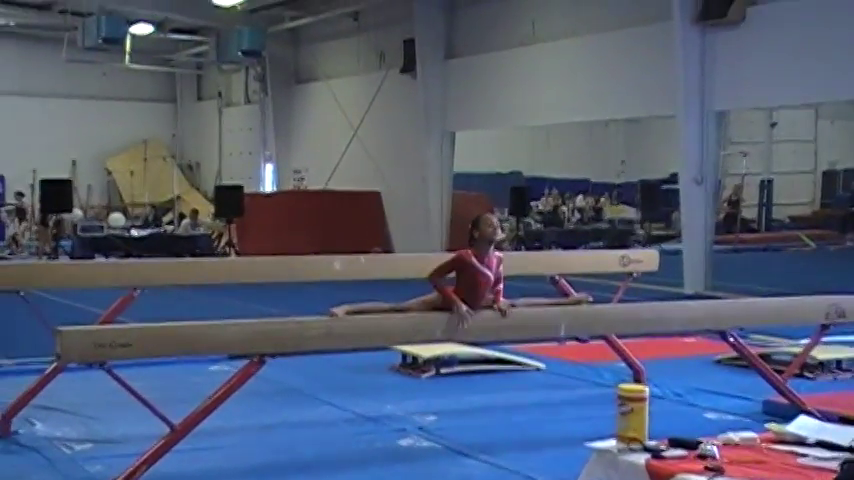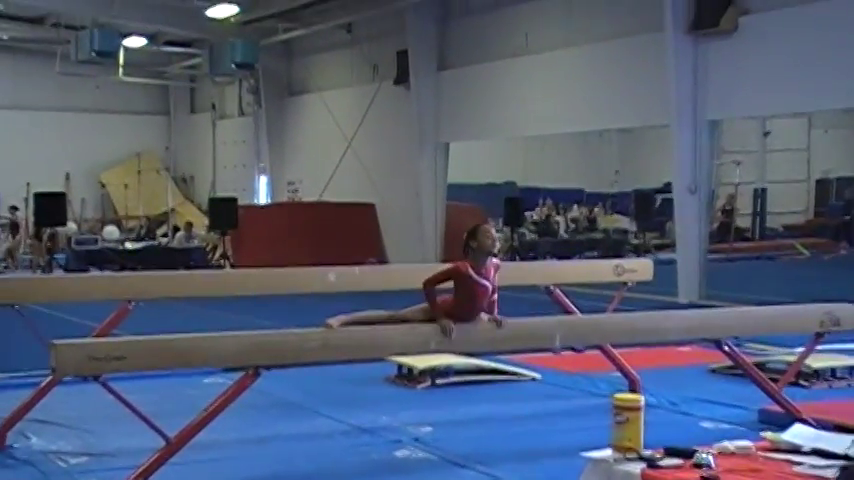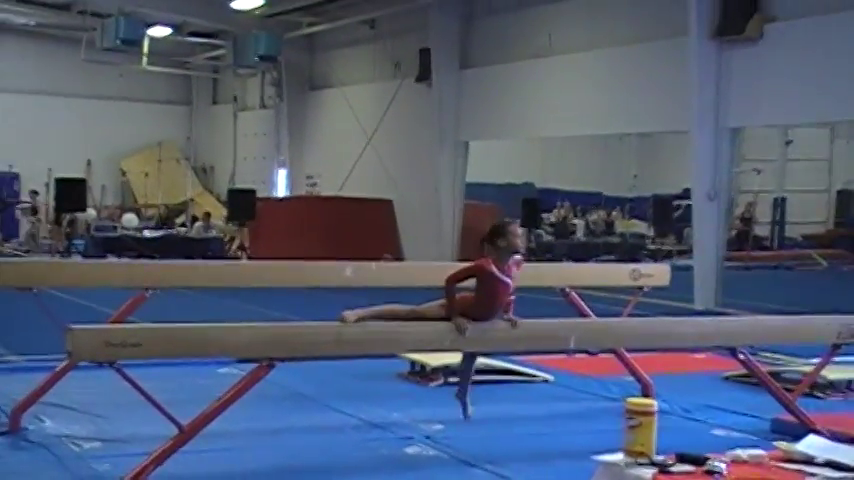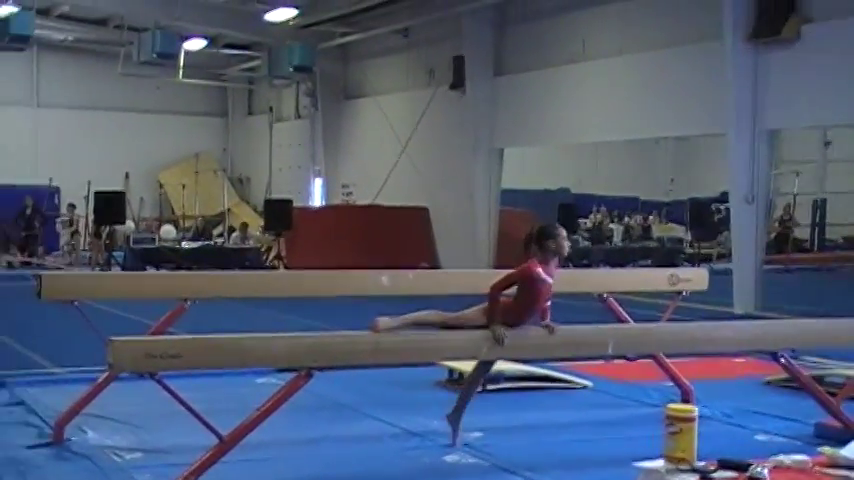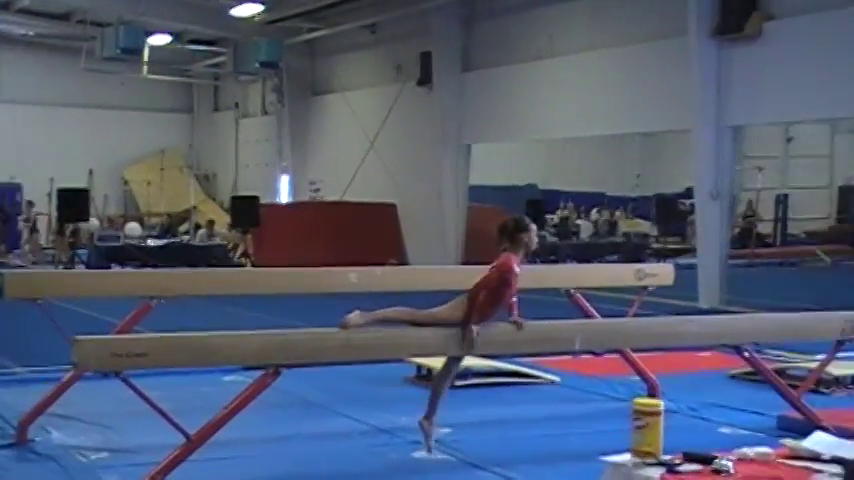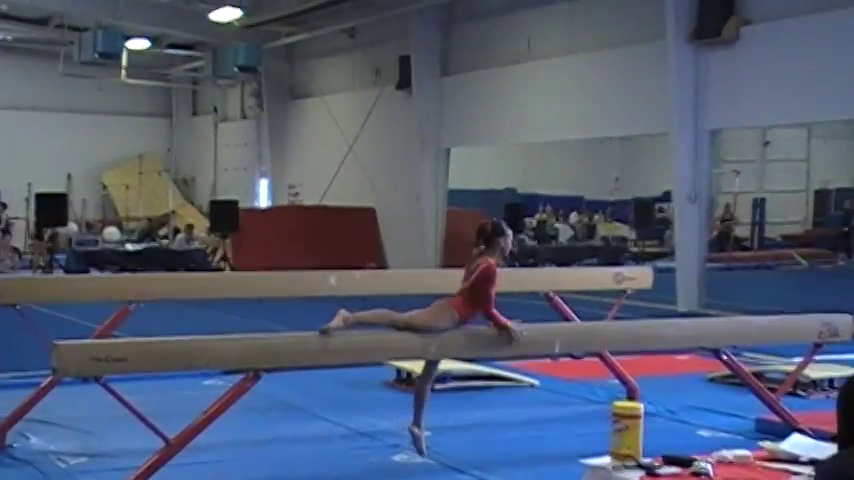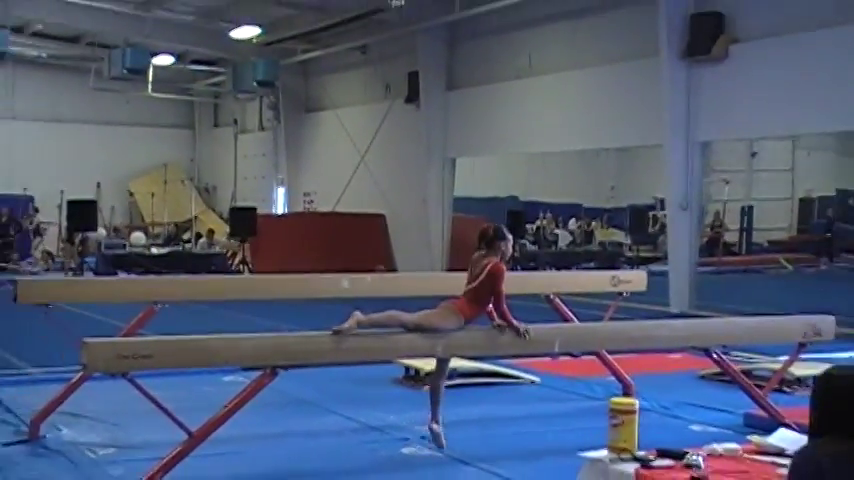
dt=0.2s
person 1, frame 1
left shoulder: (497, 258)
right shoulder: (463, 258)
left elbow: (497, 282)
right elbow: (433, 277)
left wrist: (498, 300)
right wrist: (457, 303)
left hip: (479, 303)
right hip: (451, 301)
left knee: (508, 305)
right knee: (397, 308)
right ankle: (348, 308)
person 1, frame 2
left shoulder: (495, 265)
right shoulder: (462, 269)
right elbow: (429, 286)
left wrist: (493, 314)
right wrist: (439, 318)
left hip: (470, 318)
right hip: (447, 312)
right knee: (394, 317)
right ankle: (344, 318)
person 1, frame 3
left shoulder: (516, 262)
right shoulder: (486, 265)
right elbow: (450, 281)
left wrist: (508, 312)
right wrist: (455, 316)
left hip: (481, 318)
right hip: (464, 308)
left knee: (471, 354)
right knee: (412, 312)
left ankle: (463, 393)
right ankle: (360, 313)
person 1, frame 4
left shoulder: (552, 265)
right shoulder: (531, 269)
right elbow: (495, 290)
left wrist: (545, 319)
right wrist: (494, 324)
left hip: (510, 320)
right hip: (501, 314)
left knee: (483, 369)
right knee: (449, 319)
right ankle: (395, 321)
person 1, frame 5
left shoulder: (512, 259)
right shoulder: (507, 263)
left elbow: (508, 289)
right elbow: (476, 292)
left wrist: (513, 315)
right wrist: (467, 326)
left hip: (473, 314)
right hip: (468, 310)
left knee: (450, 369)
right knee: (419, 317)
right ankle: (366, 317)
person 1, frame 6
left shoulder: (480, 258)
right shoulder: (491, 267)
right elbow: (487, 307)
left wrist: (494, 319)
right wrist: (505, 325)
left hip: (447, 309)
right hip: (450, 314)
left knee: (429, 373)
right knee: (401, 320)
right ankle: (348, 318)
person 1, frame 7
left shoulder: (479, 259)
right shoulder: (497, 268)
right elbow: (499, 304)
left wrist: (496, 320)
right wrist: (513, 324)
left hip: (452, 310)
right hip: (455, 315)
left knee: (441, 371)
right knee: (410, 321)
left ankle: (435, 420)
right ankle: (361, 320)
